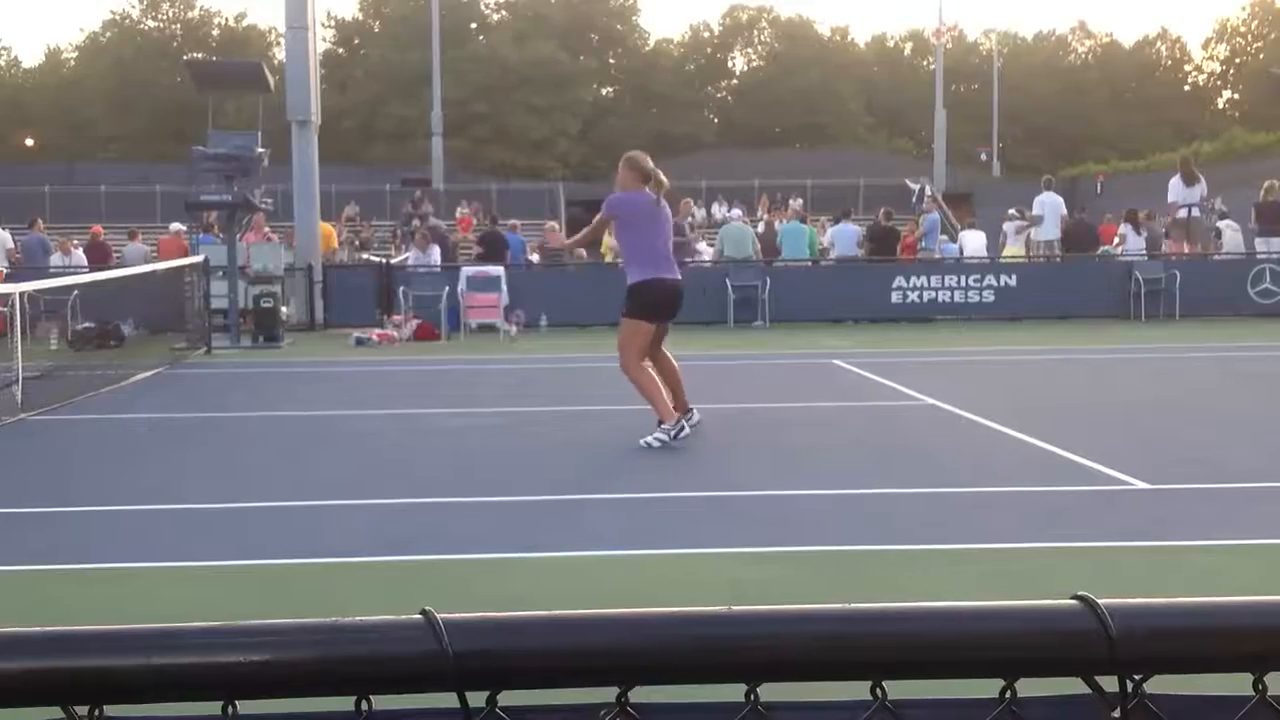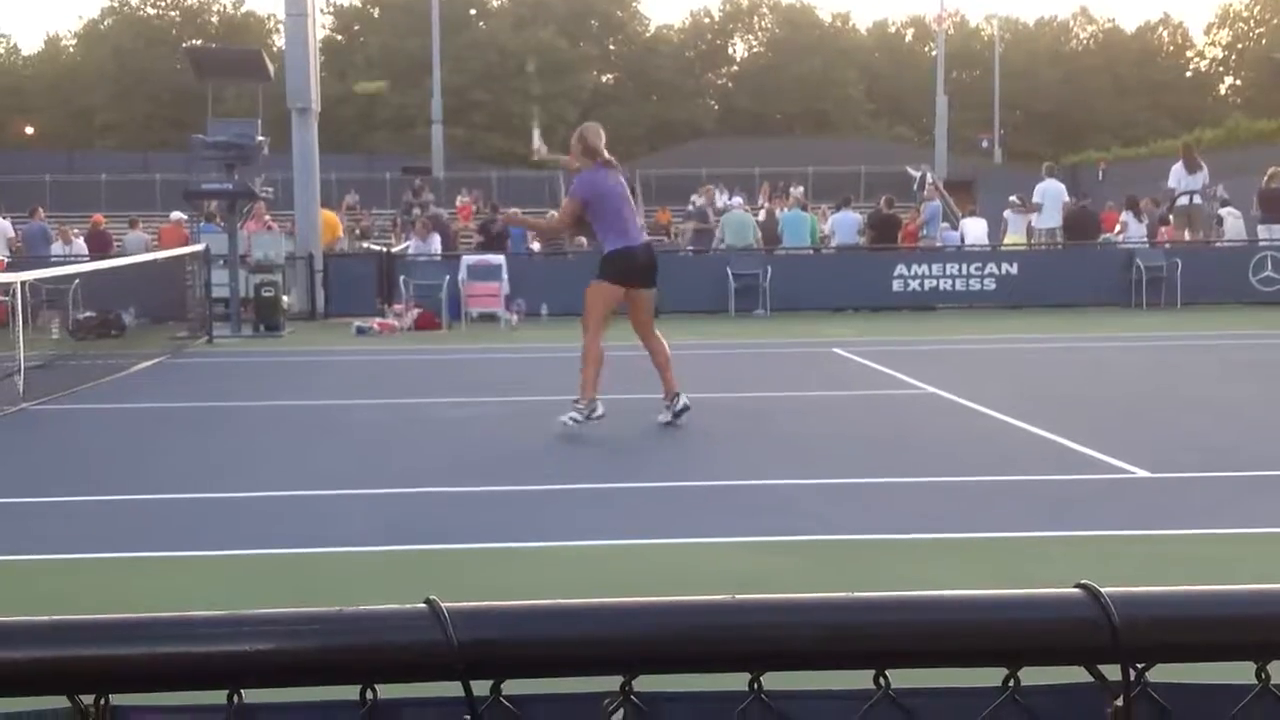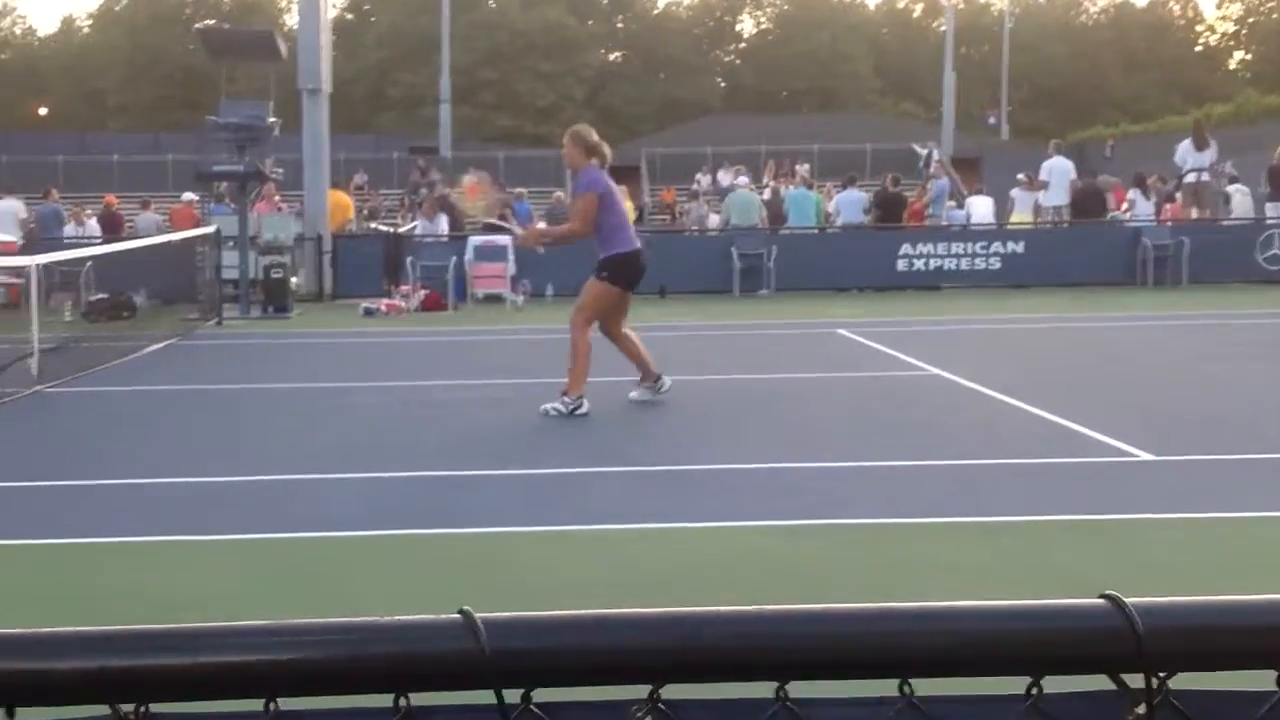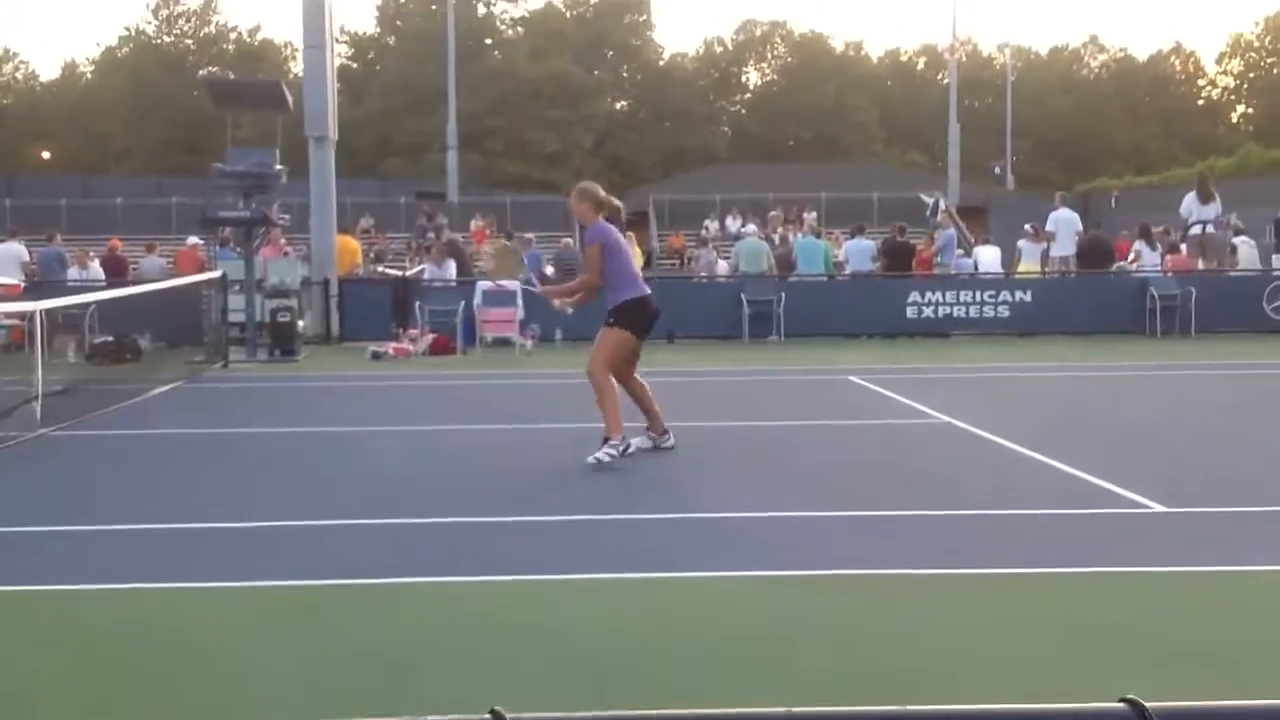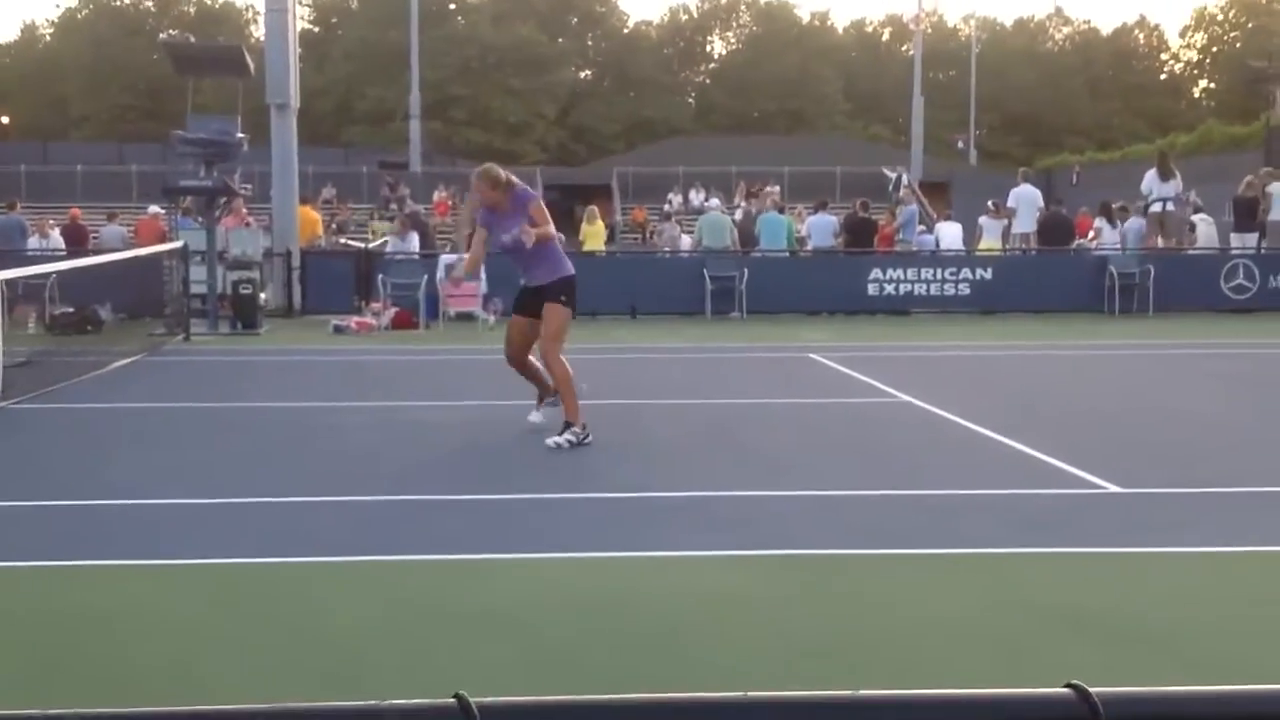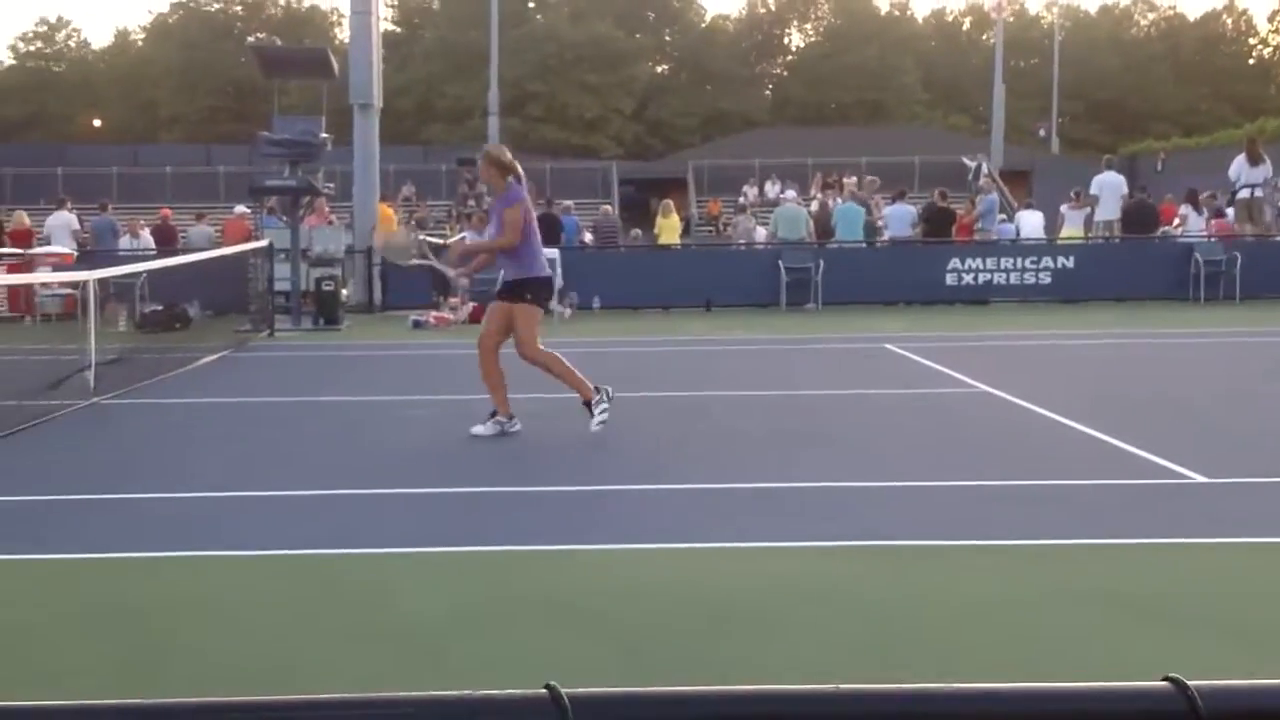
dt=0.4s
person 1, frame 1
left shoulder: (617, 201)
right shoulder: (661, 206)
left elbow: (592, 234)
left wrist: (567, 244)
left hip: (645, 289)
right hip: (672, 286)
left knee: (631, 361)
right knee: (653, 351)
left ankle: (670, 423)
right ankle: (684, 410)
person 1, frame 2
left shoulder: (584, 182)
right shoulder: (608, 169)
left elbow: (560, 225)
left wrist: (519, 221)
right wrist: (552, 156)
left hip: (619, 259)
right hip: (644, 254)
left knee: (592, 329)
right knee: (647, 331)
left ankle: (587, 402)
right ankle: (673, 396)
person 1, frame 3
left shoulder: (589, 179)
right shoulder: (591, 176)
left elbow: (581, 228)
right elbow: (579, 225)
left wrist: (540, 233)
right wrist: (545, 238)
left hip: (621, 260)
right hip: (626, 259)
left knee: (579, 323)
right knee: (612, 327)
left ankle: (574, 397)
right ankle: (652, 379)
person 1, frame 4
left shoulder: (595, 231)
right shoulder: (604, 231)
left elbow: (591, 279)
right elbow: (599, 281)
left wrist: (555, 291)
right wrist: (572, 301)
left hip: (630, 308)
right hip: (639, 306)
left knee: (597, 369)
right knee: (623, 374)
left ankle: (616, 440)
right ankle: (659, 432)
person 1, frame 5
left shoulder: (523, 196)
right shoulder: (486, 216)
left elbow: (550, 232)
right elbow: (476, 252)
left wrist: (534, 233)
right wrist: (461, 272)
left hip: (559, 281)
right hip: (531, 286)
left knee: (549, 352)
right knee: (514, 354)
left ankle: (577, 426)
right ankle: (549, 391)
person 1, frame 6
left shoulder: (512, 193)
right shoulder: (501, 196)
left elbow: (510, 240)
right elbow: (497, 245)
left wrist: (467, 247)
right wrist: (468, 269)
left hip: (534, 280)
right hip: (513, 281)
left knee: (529, 349)
right knee: (486, 344)
left ankle: (594, 395)
right ankle: (504, 416)
